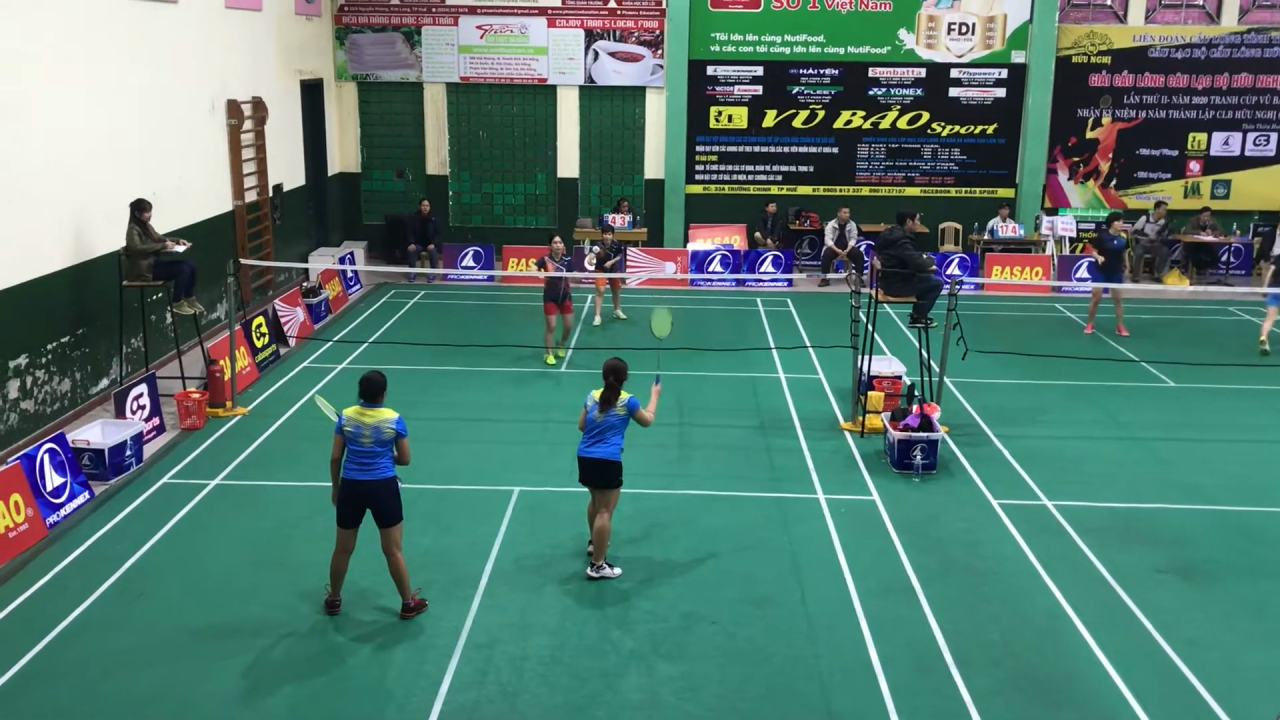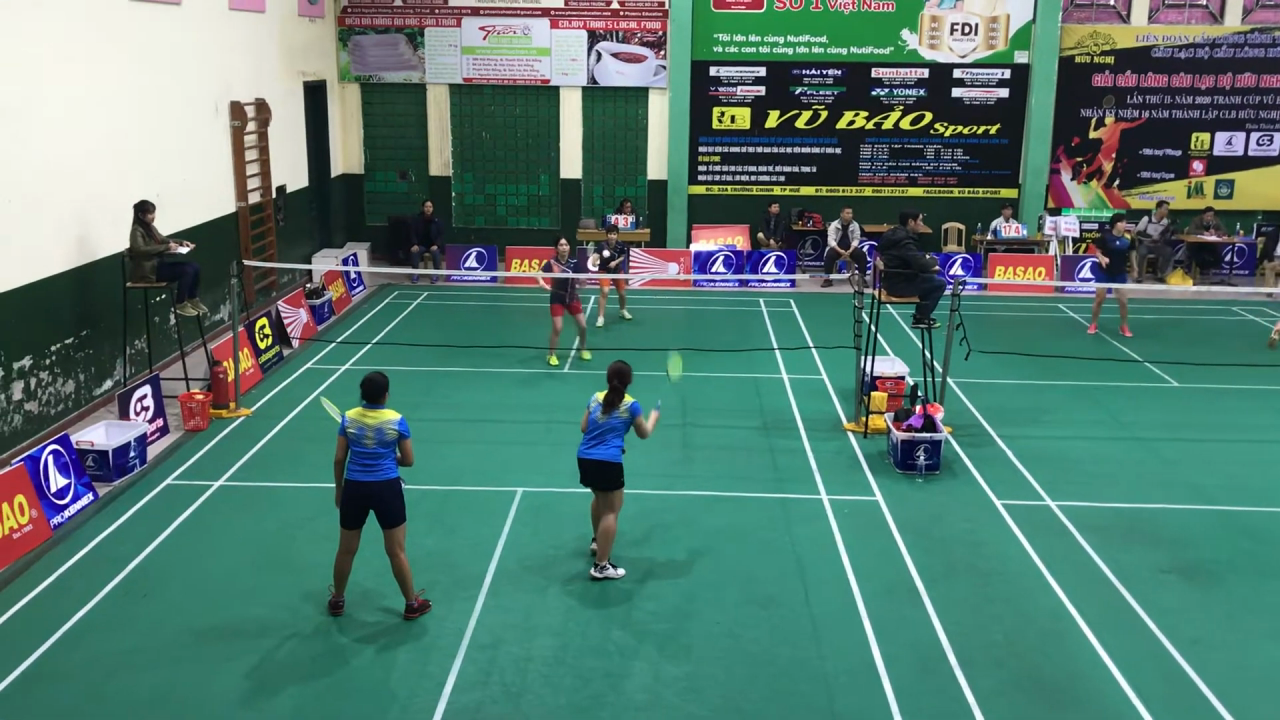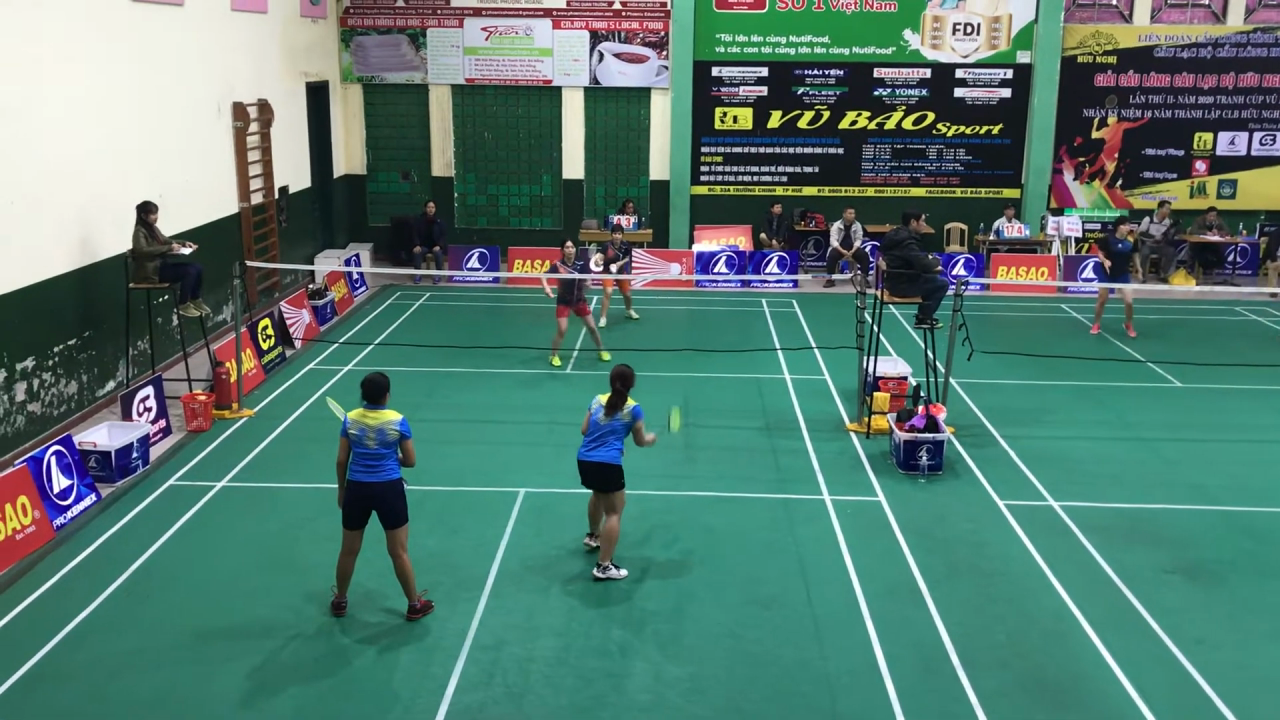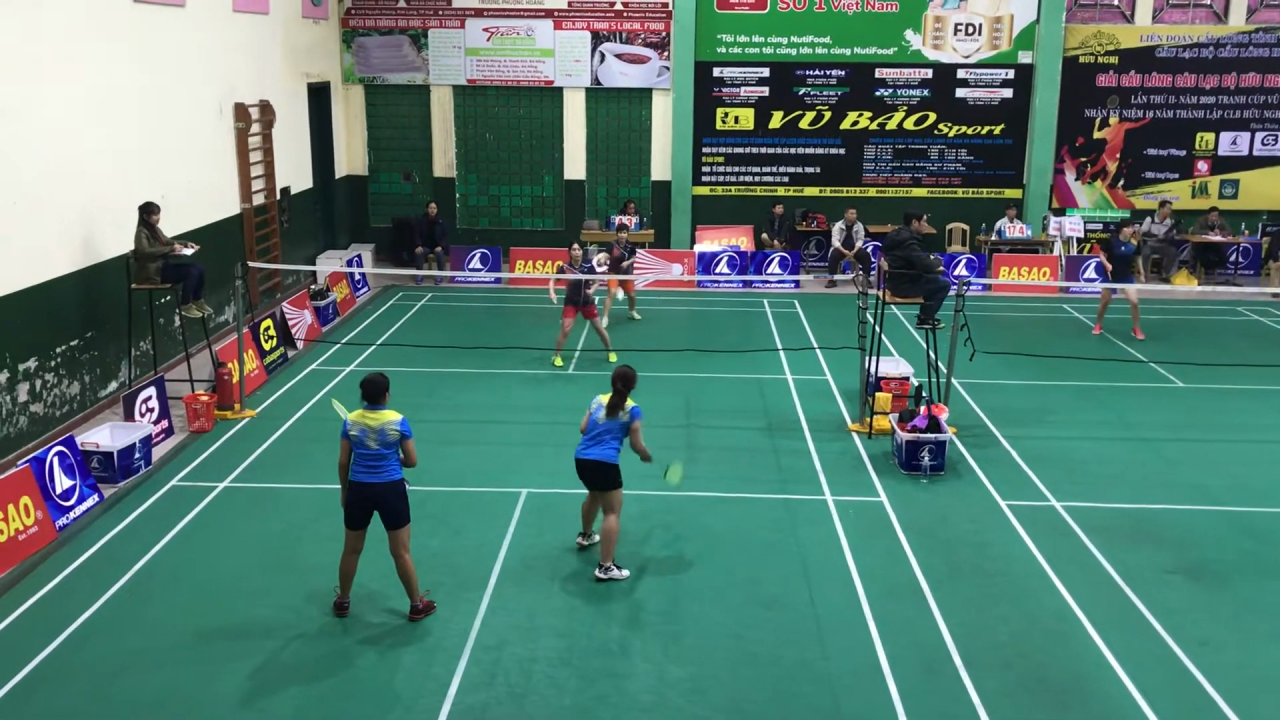
dt=0.1s
person 1, frame 1
left shoulder: (346, 417)
right shoulder: (394, 419)
left elbow: (335, 457)
right elbow: (405, 459)
left wrist: (335, 487)
left hip: (351, 487)
right hip: (383, 487)
left knee: (343, 549)
right knee: (393, 550)
left ankle: (333, 599)
right ankle: (408, 603)
person 1, frame 2
left shoulder: (348, 418)
right shoulder: (396, 421)
left elbow: (339, 459)
right elbow: (408, 460)
left wrist: (338, 489)
left hip: (354, 488)
right hip: (387, 488)
left knee: (346, 550)
right knee: (396, 551)
left ankle: (337, 600)
right ankle: (412, 604)
person 1, frame 3
left shoulder: (350, 420)
right shoulder: (398, 421)
left elbow: (341, 461)
right elbow: (410, 461)
left wrist: (341, 490)
left hip: (357, 490)
right hip: (389, 489)
left knee: (349, 550)
right knee: (399, 552)
left ankle: (340, 601)
right ankle: (414, 605)
person 1, frame 4
left shoulder: (351, 421)
right shoulder: (398, 421)
left elbow: (343, 462)
right elbow: (411, 461)
left wrist: (344, 491)
left hip: (358, 490)
right hip: (391, 490)
left knee: (351, 550)
right knee: (401, 553)
left ankle: (342, 601)
right ankle: (416, 605)
person 2, frame 1
left shoulder: (592, 396)
right shoulder: (628, 401)
left elbow: (581, 426)
right elbow: (646, 420)
right wrist: (654, 395)
left hip: (584, 457)
right hip: (607, 461)
left knee: (596, 501)
right knee: (604, 512)
left ankle: (594, 542)
right ankle: (597, 565)
person 2, frame 2
left shoulder: (595, 398)
right shoulder: (631, 405)
right elbow: (644, 433)
right wrist: (654, 416)
left hip: (584, 458)
right hip: (607, 463)
left knee: (599, 499)
right knee: (610, 513)
left ankle: (597, 541)
right ankle: (601, 566)
person 2, frame 3
left shoulder: (597, 400)
right shoulder: (633, 409)
left elbow: (584, 430)
right elbow: (640, 441)
right wrist: (651, 439)
left hip: (584, 460)
right hip: (607, 464)
left knee: (598, 497)
right knee: (614, 513)
left ankle: (593, 536)
right ankle: (604, 566)
person 2, frame 4
left shoulder: (597, 400)
right shoulder: (632, 409)
left elbow: (583, 428)
right elbow: (636, 445)
right wrist: (646, 455)
left hip: (581, 459)
right hip: (604, 463)
left knee: (594, 495)
right knee: (612, 512)
left ankle: (585, 535)
right ankle: (606, 567)
